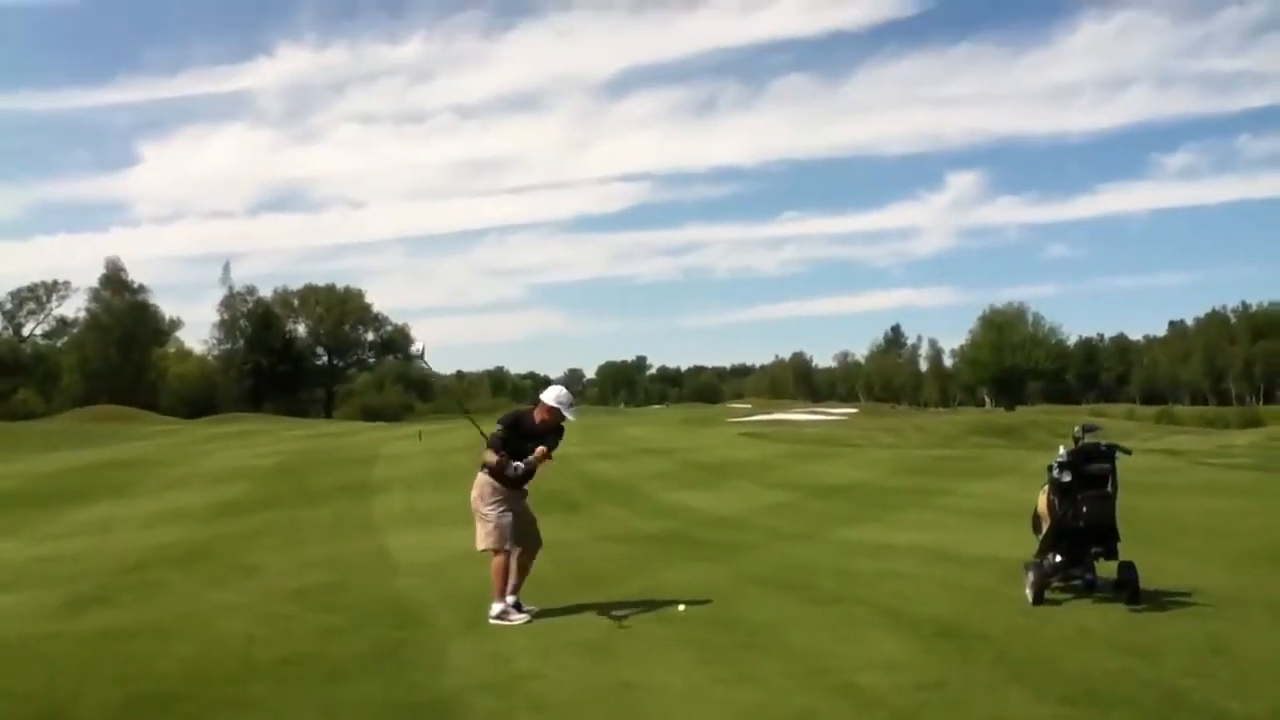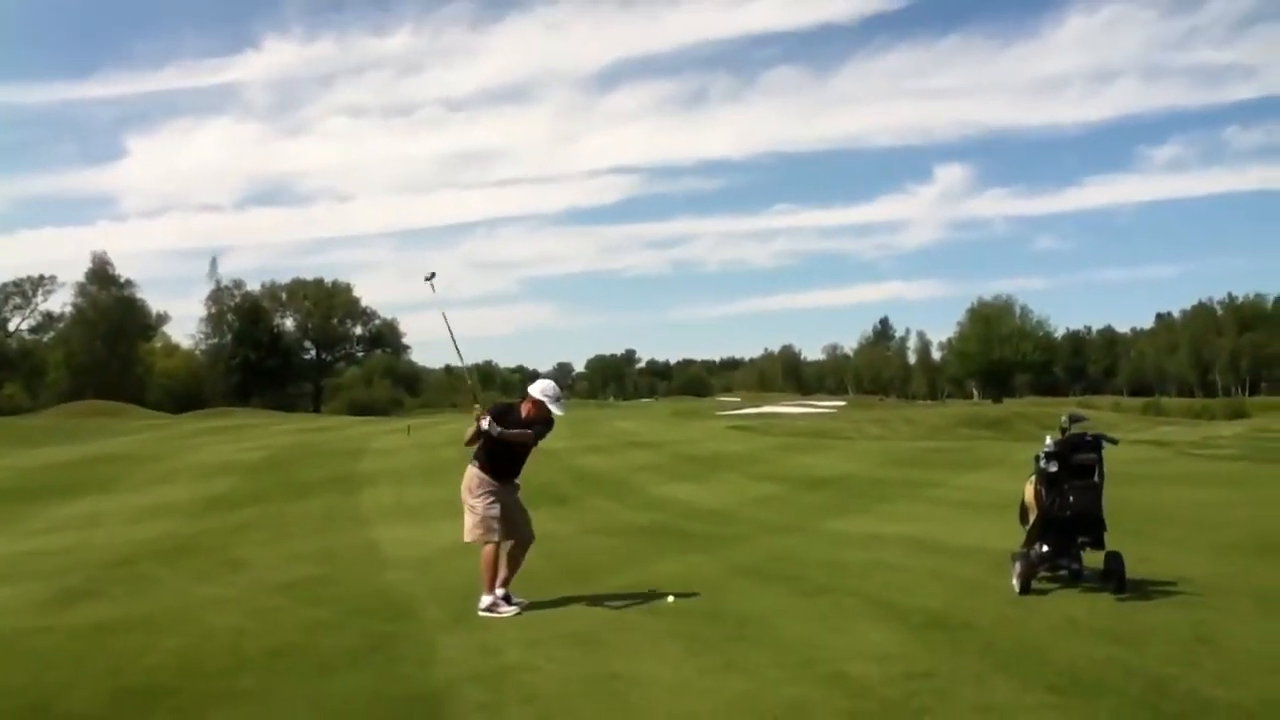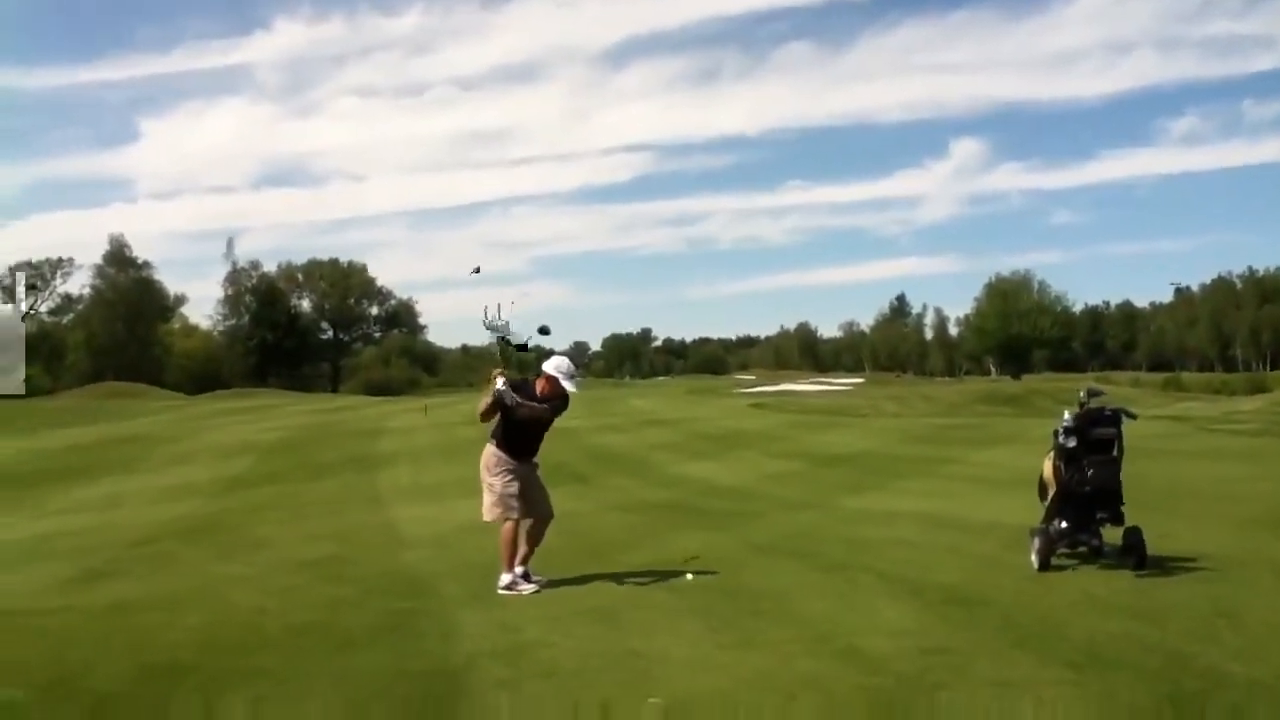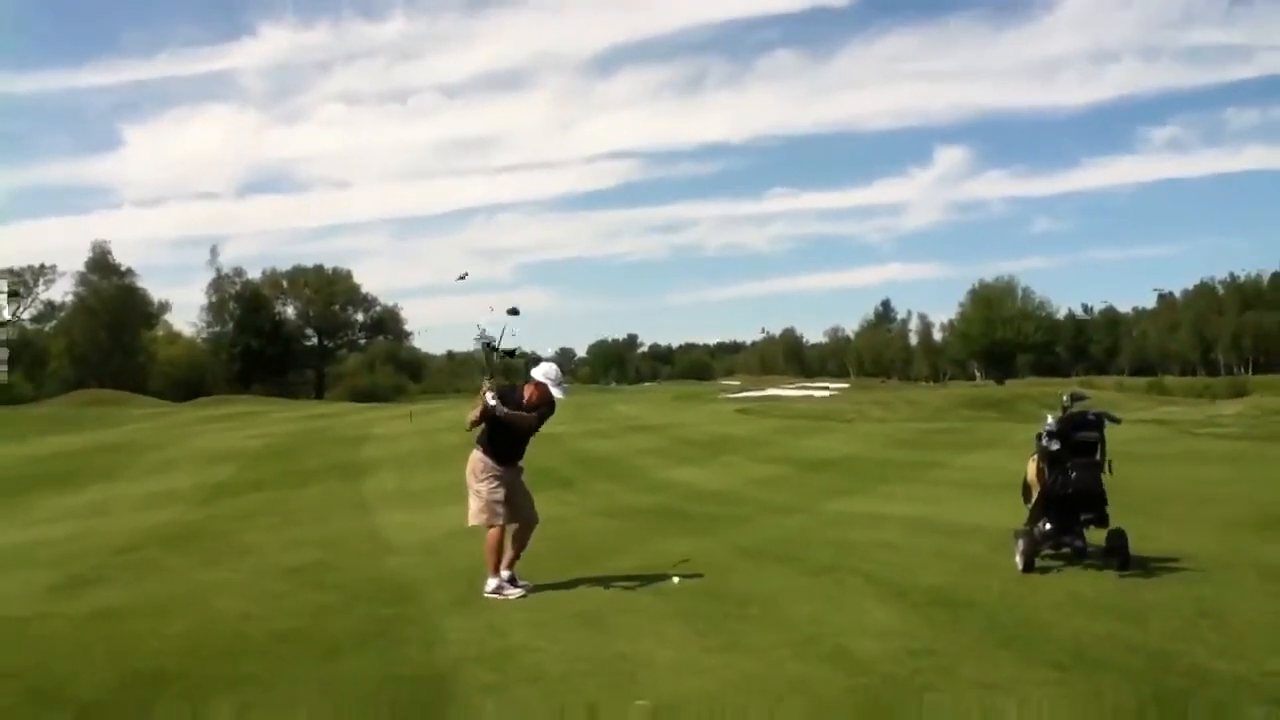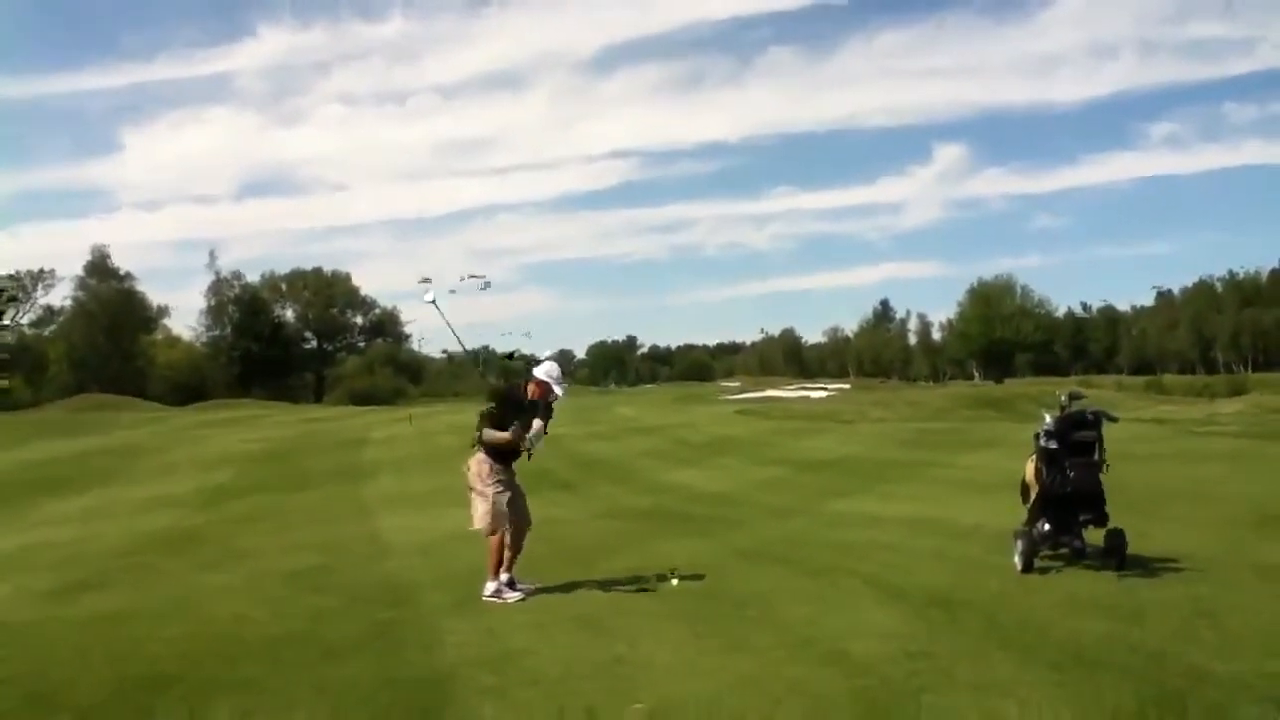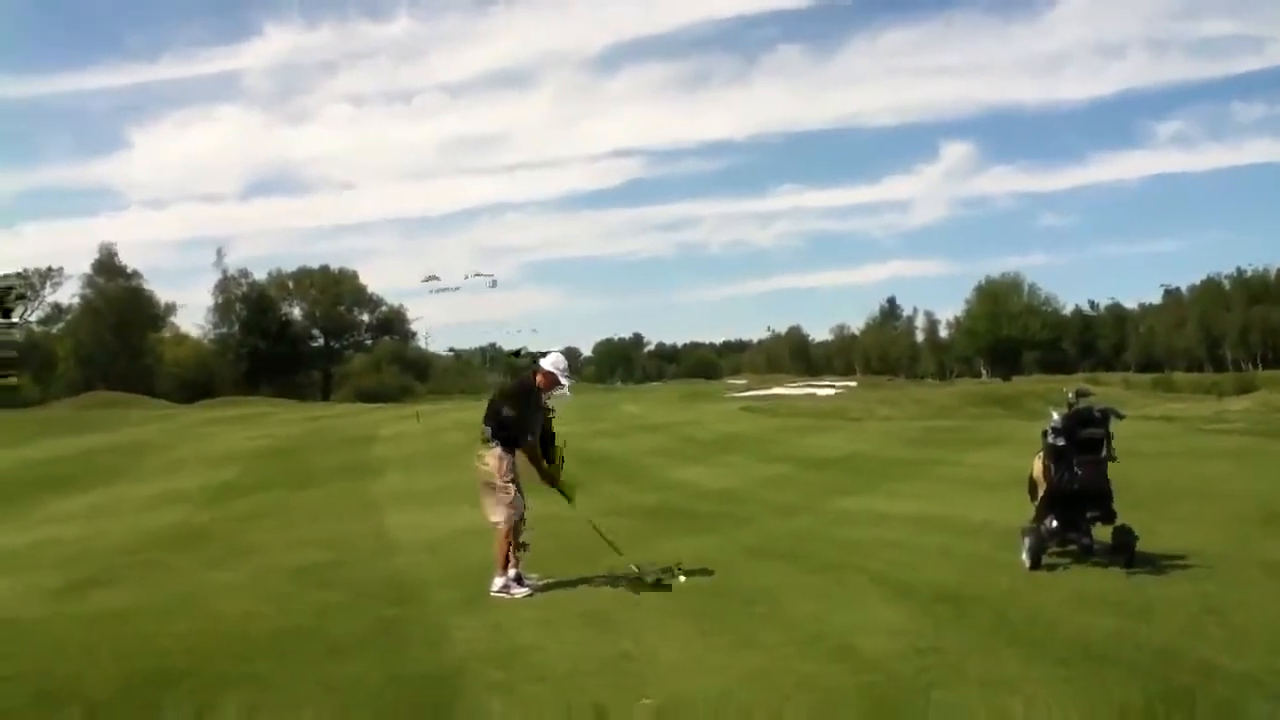
dt=0.2s
person 1, frame 1
left shoulder: (555, 431)
right shoulder: (512, 420)
left elbow: (542, 453)
right elbow: (488, 455)
left wrist: (523, 465)
right wrist: (501, 462)
left hip: (514, 489)
right hip: (492, 486)
left knee: (531, 544)
right knee: (502, 546)
left ankle: (511, 598)
right ankle: (498, 607)
person 1, frame 2
left shoulder: (544, 423)
right shoulder: (500, 410)
left elbow: (526, 437)
right elbow: (468, 441)
left wrist: (499, 432)
right wrist: (478, 425)
left hip: (507, 483)
right hip: (481, 479)
left knee: (524, 537)
right knee: (492, 538)
left ankle: (501, 590)
right ankle: (488, 600)
person 1, frame 3
left shoulder: (560, 399)
right shoulder: (515, 385)
left elbow: (540, 412)
right elbow: (483, 416)
left wrist: (514, 401)
right wrist: (494, 391)
left hip: (526, 461)
right hip: (499, 457)
left knee: (543, 515)
right knee: (511, 516)
left ankle: (521, 568)
right ankle: (507, 578)
person 1, frame 4
left shoulder: (547, 406)
right shoulder: (502, 393)
left elbow: (528, 421)
right elbow: (471, 425)
left wrist: (504, 412)
right wrist: (484, 403)
left hip: (510, 466)
right hip: (485, 463)
left knee: (528, 520)
right knee: (497, 522)
left ankle: (507, 573)
right ankle: (493, 582)
person 1, frame 5
left shoulder: (542, 404)
right shoulder: (503, 395)
left elbow: (539, 428)
right elbow: (484, 433)
left wrist: (530, 438)
right wrist: (508, 436)
left hip: (504, 465)
right hip: (486, 463)
left knee: (521, 523)
right knee: (498, 524)
left ankle: (506, 576)
right ankle: (492, 585)
person 1, frame 6
left shoulder: (535, 391)
right shoulder: (516, 390)
left elbow: (536, 426)
right elbow: (521, 436)
left wrist: (547, 464)
right wrist: (543, 469)
left hip: (504, 454)
right hip: (495, 454)
left knee: (516, 515)
right knee: (508, 517)
left ankle: (513, 572)
right ankle: (500, 580)
